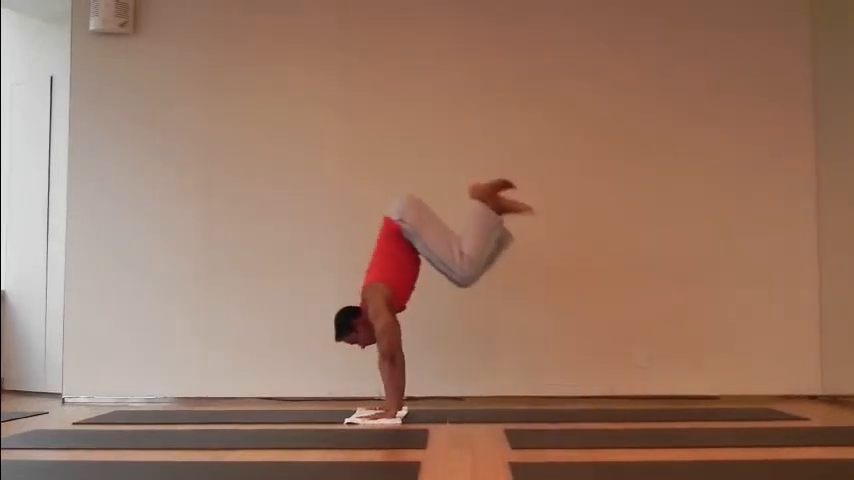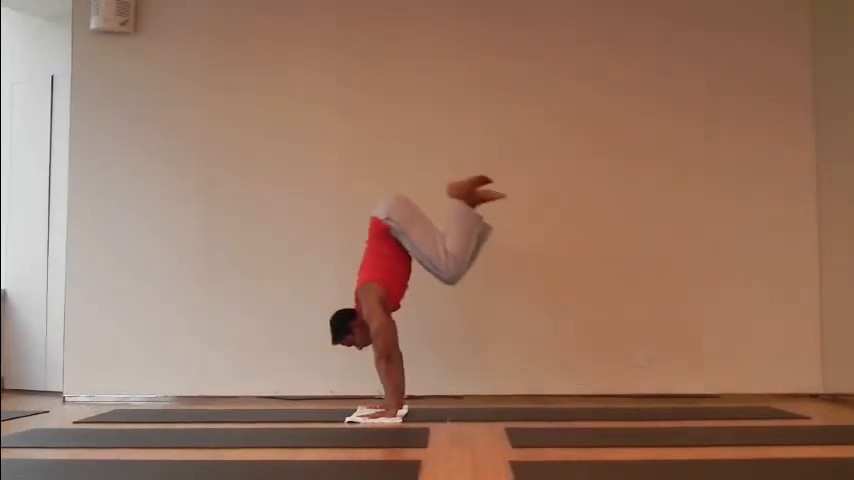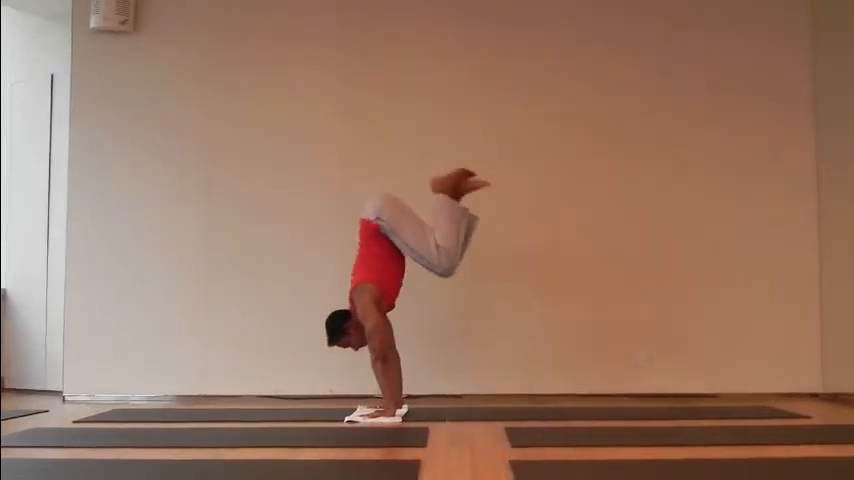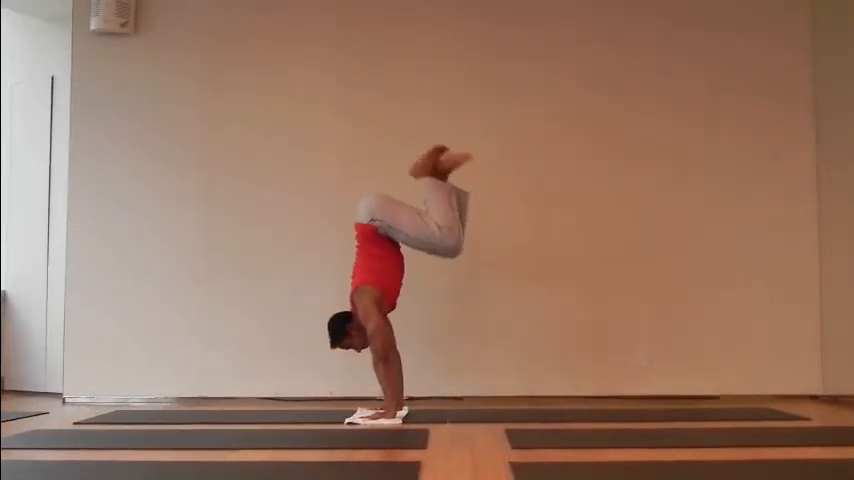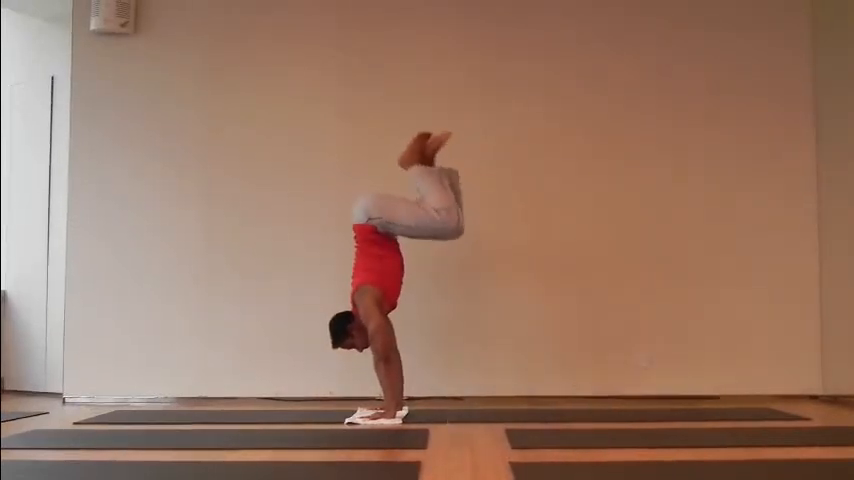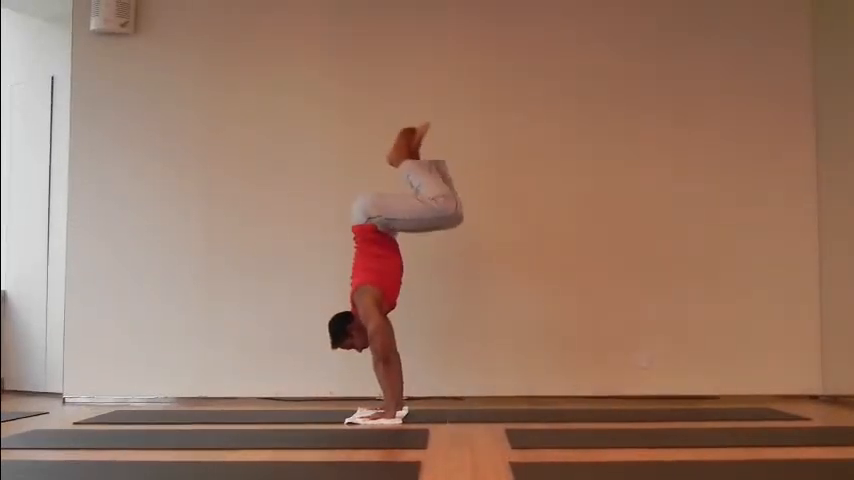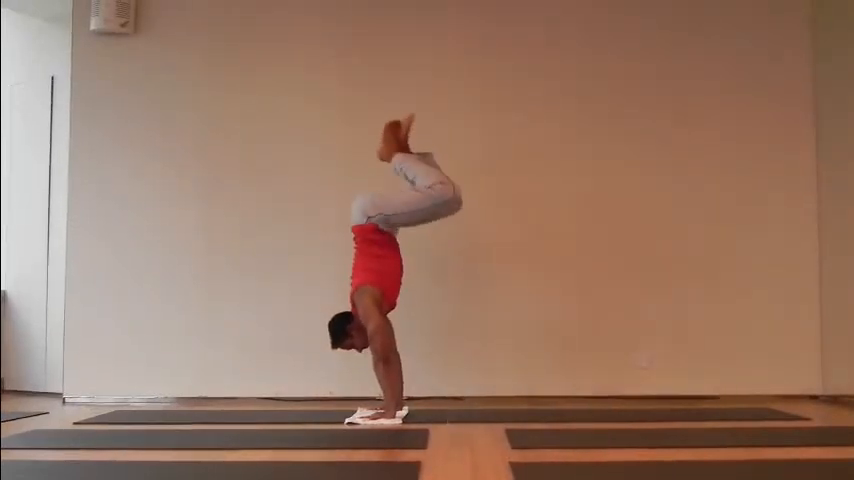
dt=0.2s
person 1, frame 1
left shoulder: (375, 304)
right shoulder: (380, 306)
left elbow: (388, 357)
right elbow: (393, 356)
left wrist: (393, 406)
right wrist: (396, 403)
right hip: (405, 223)
left knee: (465, 271)
right knee: (466, 269)
left ankle: (484, 202)
right ankle: (487, 206)
person 1, frame 2
left shoulder: (370, 303)
left elbow: (385, 357)
right elbow: (390, 356)
left wrist: (392, 406)
right wrist: (395, 402)
right hip: (392, 221)
left ankle: (461, 199)
right ankle: (463, 200)
person 1, frame 3
left shoulder: (364, 306)
left elbow: (382, 357)
right elbow: (387, 355)
left wrist: (391, 406)
right wrist: (394, 402)
right hip: (383, 220)
left ankle: (446, 192)
right ankle: (448, 194)
person 1, frame 4
left shoulder: (366, 307)
left elbow: (384, 358)
left wrist: (392, 408)
right wrist: (394, 403)
right hip: (377, 224)
left ankle: (430, 175)
right ankle: (434, 176)
person 1, frame 5
left shoulder: (367, 306)
left elbow: (384, 358)
left wrist: (391, 408)
right wrist: (395, 404)
right hip: (375, 224)
left ankle: (418, 163)
person 1, frame 6
left shoulder: (366, 307)
left elbow: (383, 359)
left wrist: (391, 409)
right wrist: (394, 405)
right hip: (373, 223)
left ankle: (405, 159)
person 1, frame 7
left shoulder: (366, 307)
left elbow: (384, 358)
right elbow: (387, 357)
left wrist: (391, 409)
right wrist: (394, 405)
right hip: (374, 224)
left ankle: (395, 153)
